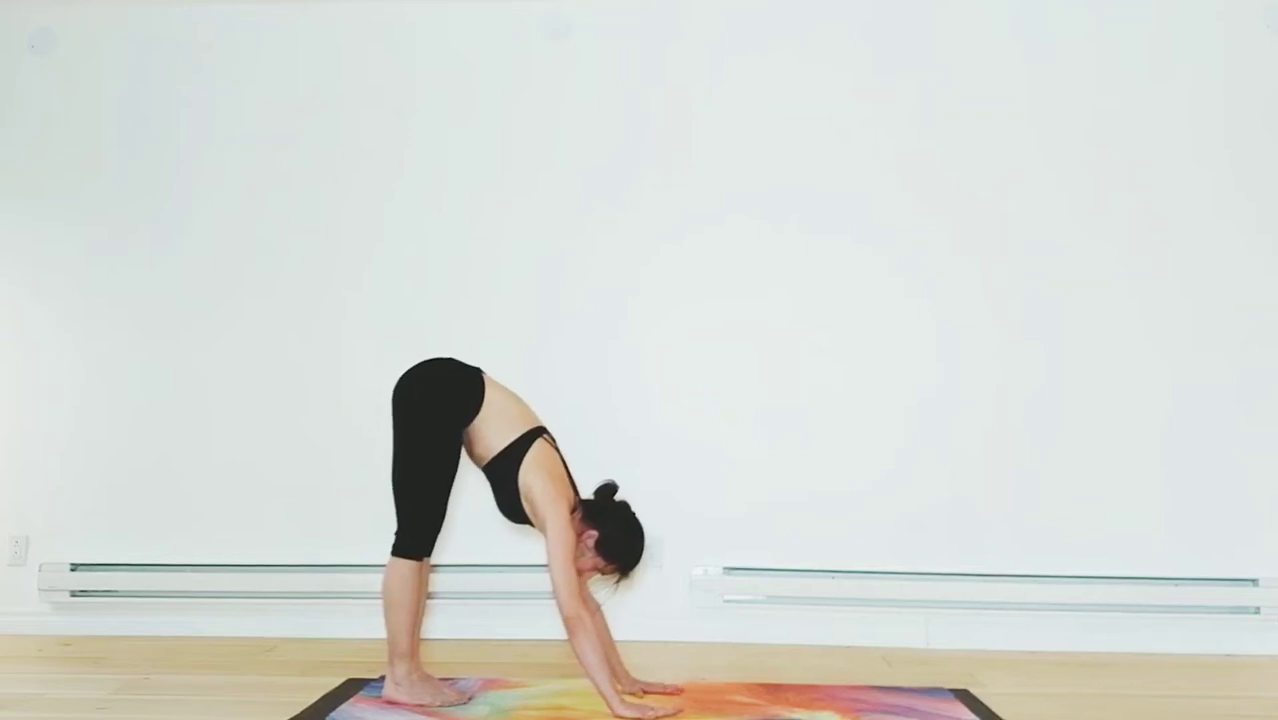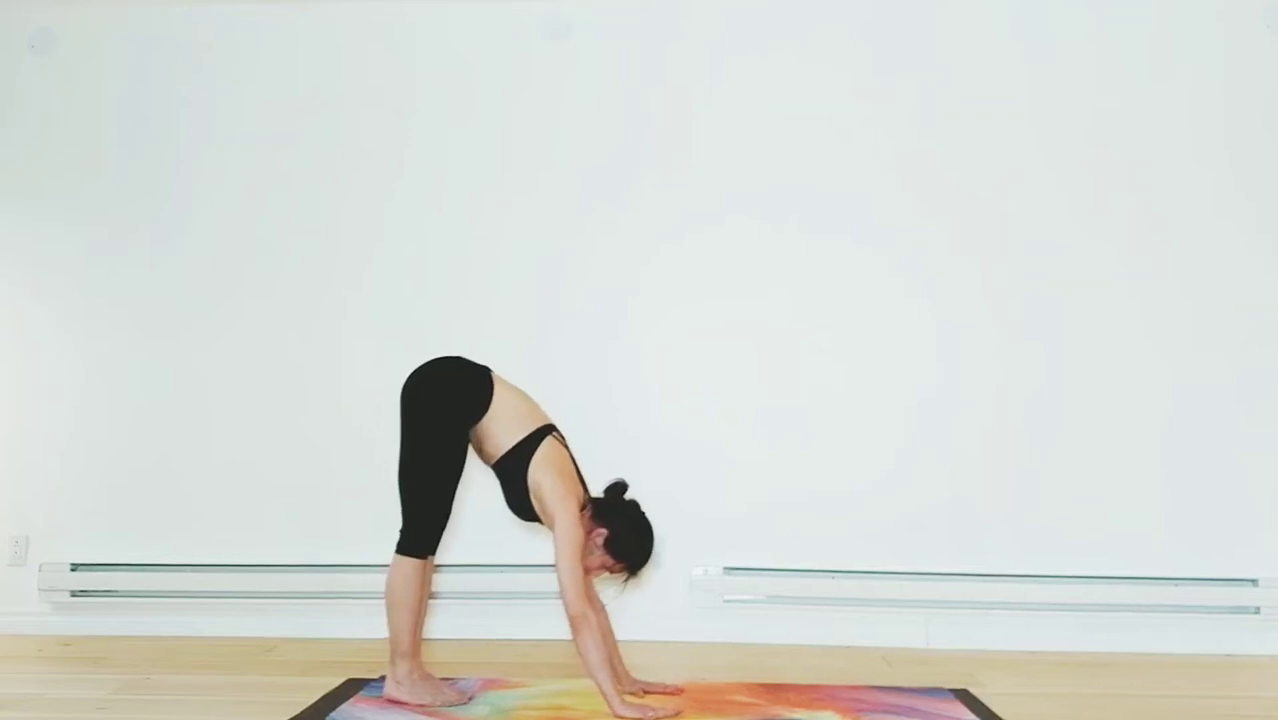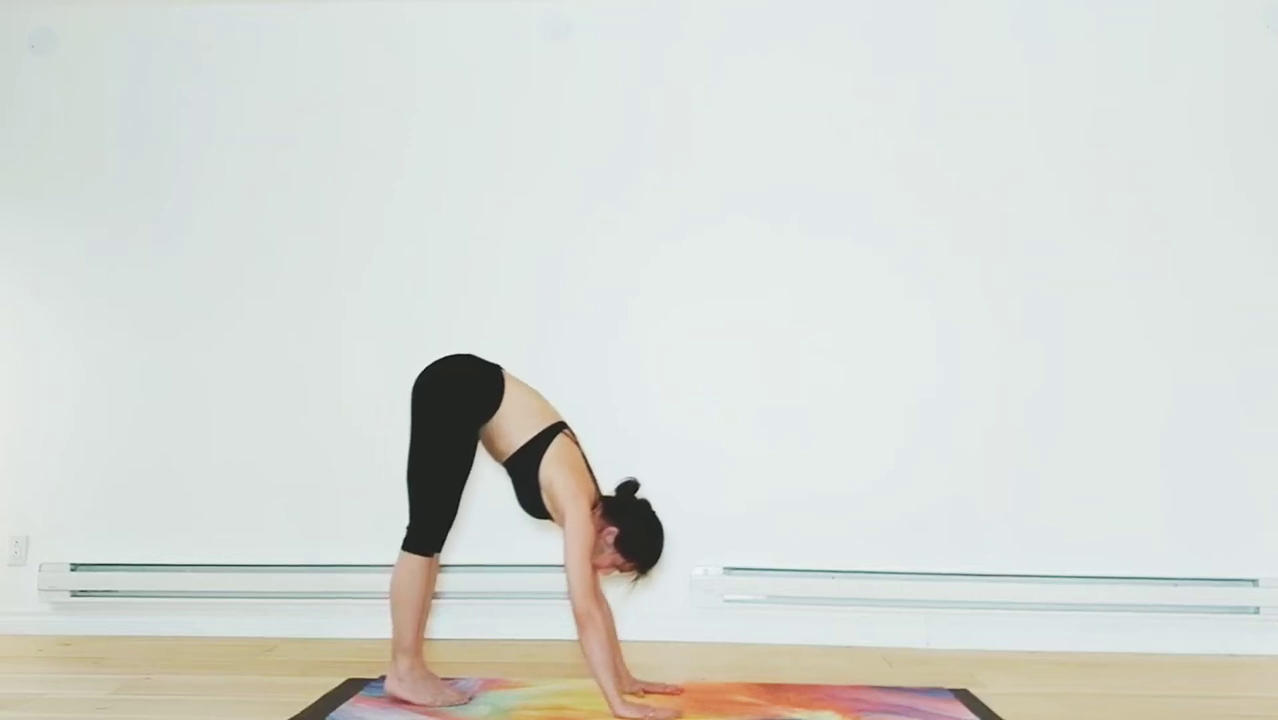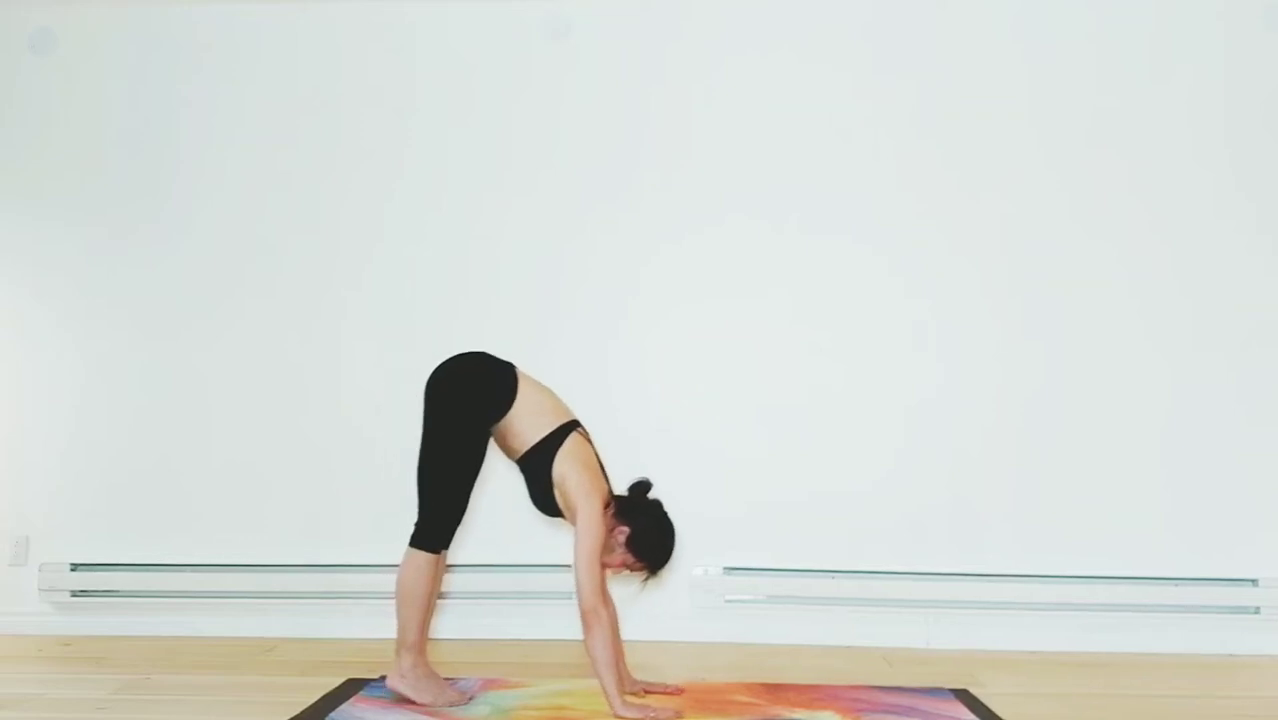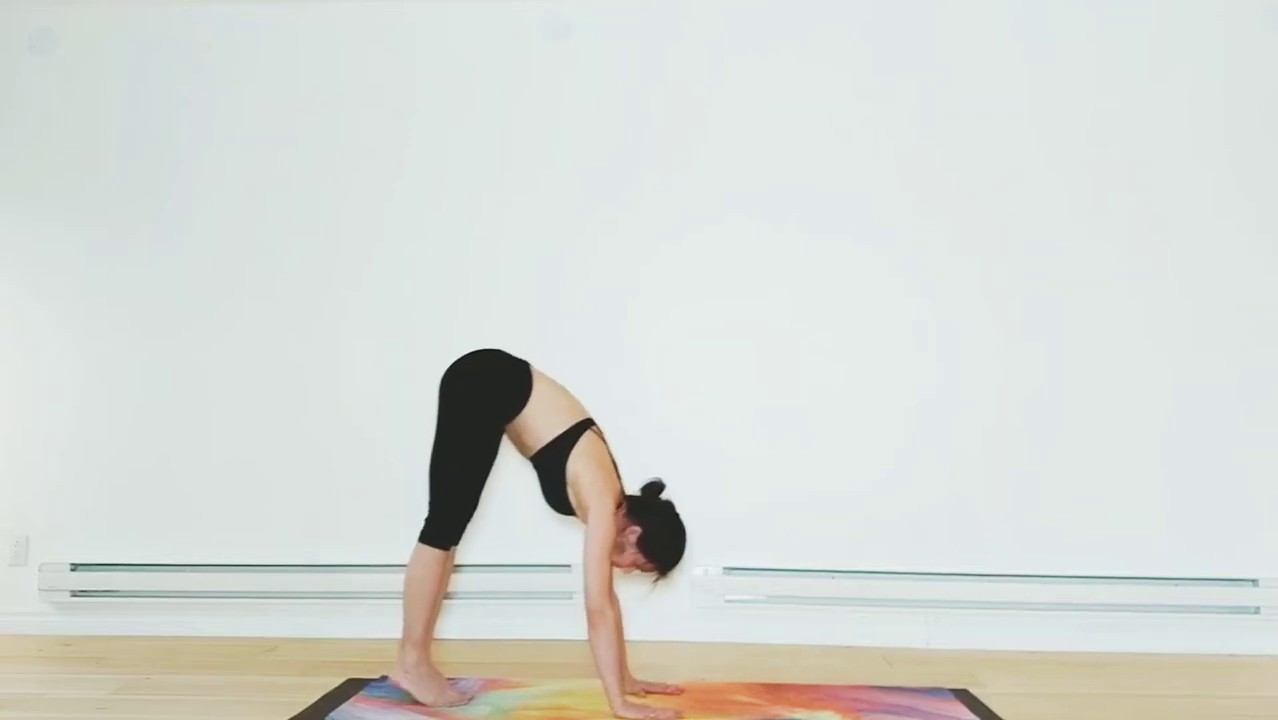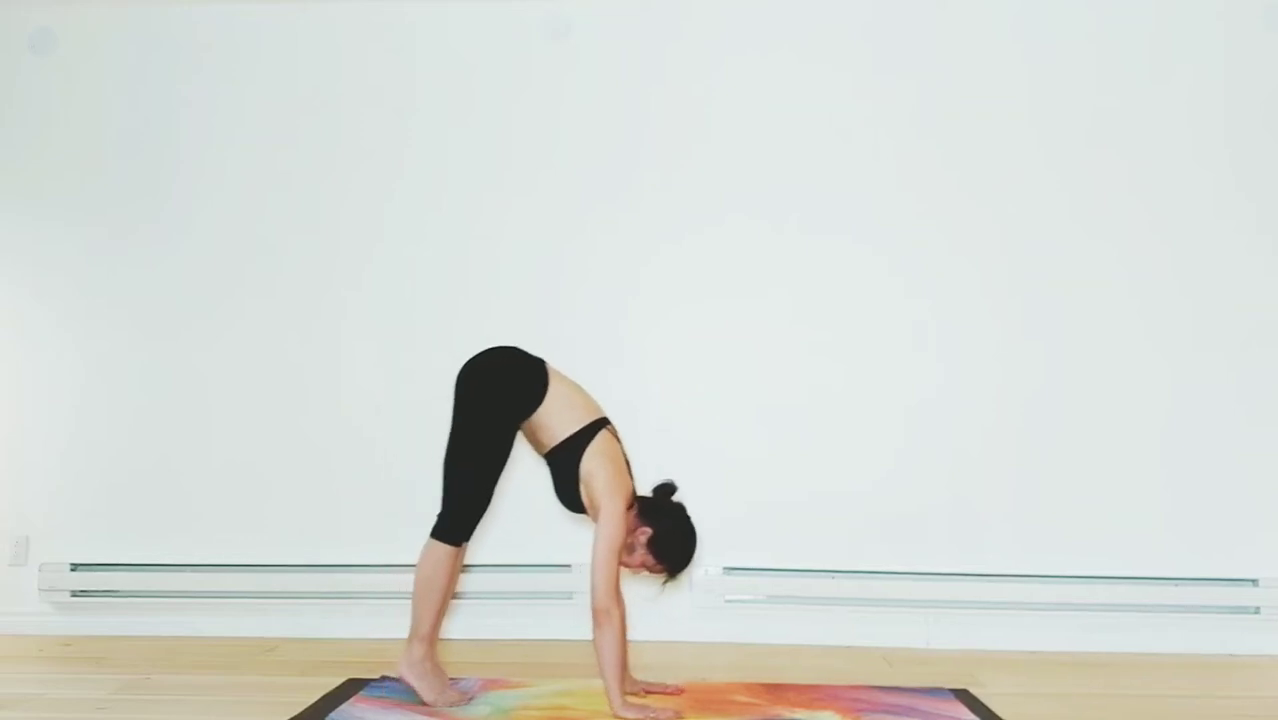
dt=0.1s
person 1, frame 1
left shoulder: (567, 511)
right shoulder: (559, 515)
left elbow: (585, 604)
right elbow: (574, 616)
left wrist: (625, 679)
left hip: (453, 398)
right hip: (432, 394)
left knee: (421, 539)
right knee: (416, 538)
left ankle: (409, 671)
right ankle: (401, 677)
person 1, frame 2
left shoulder: (577, 509)
right shoulder: (567, 511)
left elbow: (589, 601)
right elbow: (579, 613)
left wrist: (623, 679)
left hip: (461, 394)
right hip: (441, 392)
left knee: (426, 537)
right knee: (420, 536)
left ankle: (410, 670)
right ankle: (402, 675)
person 1, frame 3
left shoulder: (586, 505)
right shoulder: (580, 509)
left elbow: (594, 599)
right elbow: (585, 612)
left wrist: (624, 679)
left hip: (470, 393)
right hip: (452, 391)
left knee: (431, 534)
right knee: (427, 533)
left ankle: (412, 668)
right ankle: (404, 671)
person 1, frame 4
left shoulder: (595, 504)
right shoulder: (590, 506)
left elbow: (600, 599)
right elbow: (591, 609)
left wrist: (623, 679)
left hip: (481, 389)
right hip: (467, 387)
left knee: (440, 531)
right knee: (435, 530)
left ankle: (415, 665)
right ankle: (407, 667)
person 1, frame 5
left shoulder: (605, 501)
right shoulder: (603, 506)
left elbow: (605, 599)
right elbow: (598, 609)
left wrist: (625, 680)
left hip: (497, 388)
right hip: (483, 385)
left knee: (448, 528)
right knee: (445, 526)
left ankle: (418, 662)
right ankle: (411, 662)
person 1, frame 6
left shoulder: (620, 503)
right shoulder: (613, 503)
left elbow: (610, 598)
right elbow: (604, 607)
left wrist: (624, 679)
left hip: (515, 383)
right hip: (498, 381)
left knee: (461, 522)
right knee: (458, 521)
right ankle: (418, 655)
